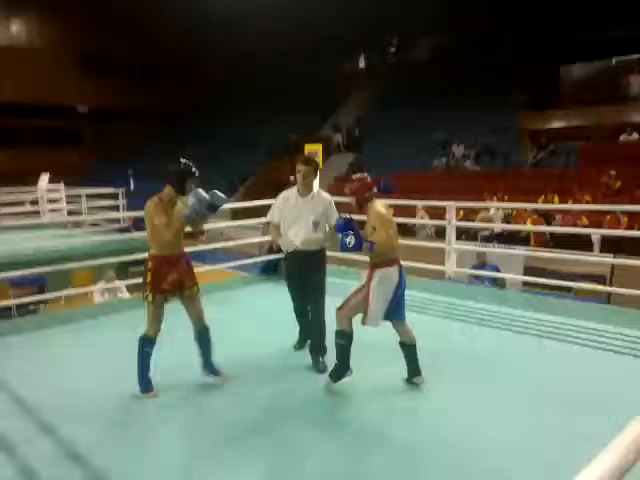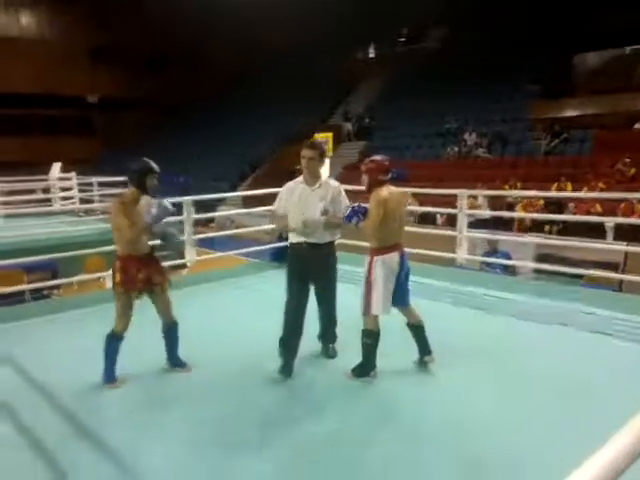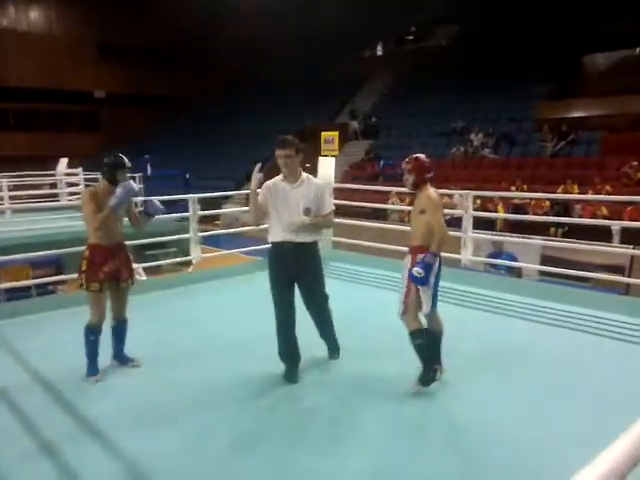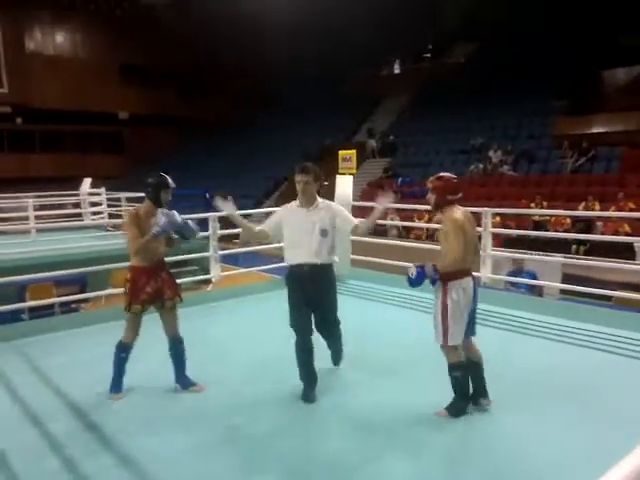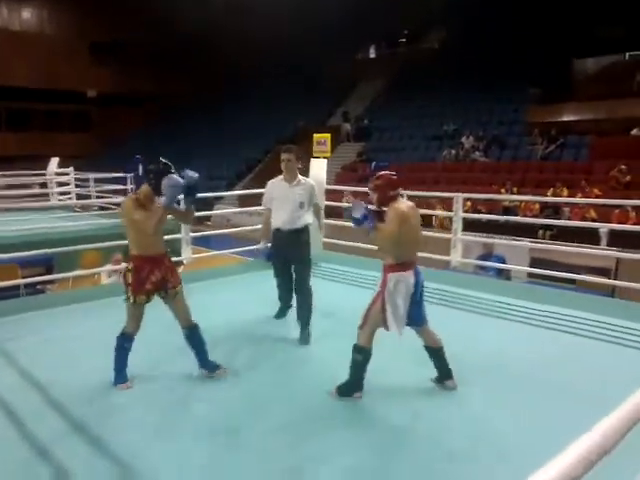
dt=0.7s
person 1, frame 1
left shoulder: (183, 201)
right shoulder: (155, 205)
left elbow: (198, 226)
right elbow: (168, 236)
left wrist: (209, 209)
right wrist: (188, 214)
left hip: (181, 263)
right hip: (160, 267)
left knee: (199, 320)
right knee: (154, 328)
left ankle: (208, 364)
right ankle: (144, 380)
person 1, frame 2
right shoulder: (118, 205)
right elbow: (127, 239)
right wrist: (149, 221)
left hip: (148, 261)
right hip: (128, 265)
left knee: (169, 316)
right knee: (122, 325)
left ankle: (173, 358)
right ankle: (109, 371)
person 1, frame 3
left shoulder: (123, 194)
right shoulder: (90, 194)
left elbow: (137, 224)
right elbow: (95, 225)
left wrist: (147, 212)
right wrist: (115, 203)
left hip: (119, 253)
right hip: (97, 257)
left knee: (120, 312)
right knee: (97, 316)
left ankle: (119, 354)
right ankle: (92, 365)
person 1, frame 4
left shoulder: (163, 215)
right shoulder: (133, 216)
right elbow: (135, 249)
left wrist: (183, 235)
right wrist: (158, 231)
left hip: (162, 274)
right hip: (140, 277)
left knee: (174, 332)
right knee: (130, 335)
left ankle: (181, 378)
right ankle: (116, 382)
person 1, frame 5
left shoulder: (161, 200)
right shoulder: (131, 202)
left elbow: (188, 219)
right elbow: (151, 227)
left wrist: (188, 195)
right wrist: (166, 200)
left hip: (164, 263)
right hip: (141, 267)
left knee: (187, 319)
right knee: (133, 326)
left ankle: (205, 363)
right ankle: (119, 373)
person 2, frame 1
left shoulder: (325, 200)
right shoulder: (283, 199)
left elbow: (334, 229)
right elbow: (273, 228)
left wrist: (319, 238)
right wrist: (281, 242)
left hip: (315, 256)
right hip: (292, 256)
left knee: (316, 305)
right knee: (298, 301)
left ankle: (318, 353)
right ankle: (305, 333)
person 2, frame 2
left shoulder: (334, 188)
right shoulder: (290, 188)
left elbow: (343, 220)
right elbow: (278, 221)
left wrist: (321, 221)
right wrist: (293, 226)
left hip: (324, 250)
right hip: (298, 251)
left knee: (326, 300)
right knee: (294, 305)
left ankle: (328, 340)
right ankle: (287, 357)
person 2, frame 3
left shoulder: (316, 187)
right shoulder: (270, 187)
left elbow: (327, 221)
right elbow: (256, 219)
left wrist: (308, 221)
right wrist: (254, 190)
left hip: (307, 251)
right hip: (280, 253)
left knee: (318, 303)
right knee: (283, 311)
left ankle: (331, 342)
right ankle: (291, 362)
person 2, frame 4
left shoulder: (331, 210)
right shoulder: (285, 213)
left elbow: (358, 230)
right elbow: (258, 235)
left wrist: (378, 211)
right wrist: (234, 216)
left hip: (323, 273)
right hip: (297, 275)
left knee: (328, 324)
right knee: (302, 331)
left ankle: (336, 349)
right ankle: (309, 382)
person 2, frame 5
left shoulder: (308, 185)
right shoulder: (272, 186)
left elbow: (316, 207)
right elbow: (268, 214)
left wrist: (321, 225)
right wrist: (265, 238)
left hip: (300, 235)
right hip: (279, 235)
left knee: (302, 281)
right knee: (282, 276)
left ankle: (305, 326)
right ankle: (285, 303)
person 3, frame 1
left shoulder: (377, 212)
right shoulder: (378, 209)
left elbow: (390, 245)
left wrist: (361, 244)
right wrist: (353, 231)
left hip: (382, 274)
right hip: (393, 271)
left knee: (344, 313)
right knee: (399, 323)
left ankle: (342, 367)
right ankle: (415, 373)
person 3, frame 2
left shoulder: (378, 195)
right shoulder: (399, 194)
left elbow: (371, 230)
left wrist: (356, 219)
right wrist: (366, 215)
left hip: (382, 258)
right hip: (398, 254)
left knee: (370, 312)
right knee: (405, 306)
left ankle: (368, 365)
right ankle: (425, 353)
person 3, frame 3
left shoulder: (428, 196)
right shoulder: (423, 195)
left elbow: (441, 231)
left wrist: (427, 259)
left hip: (422, 258)
right hip: (422, 257)
left knee: (408, 313)
right knee: (429, 311)
left ankle: (429, 367)
right ankle: (434, 361)
person 3, frame 4
left shoulder: (451, 219)
right shoulder: (464, 215)
left elbow: (455, 259)
right elbow: (474, 252)
left wrist: (429, 270)
left hip: (453, 285)
right hip: (466, 280)
left knee: (449, 345)
right knee: (466, 341)
left ankle: (461, 401)
right ankle: (480, 395)
person 3, frame 5
left shoulder: (396, 211)
right shoulder: (408, 206)
left elbow: (386, 242)
left wrist: (367, 223)
right wrist: (378, 217)
left hip: (396, 276)
right hip: (411, 273)
left knee: (366, 330)
right knee: (422, 328)
left ankle: (354, 386)
right ankle: (446, 376)
